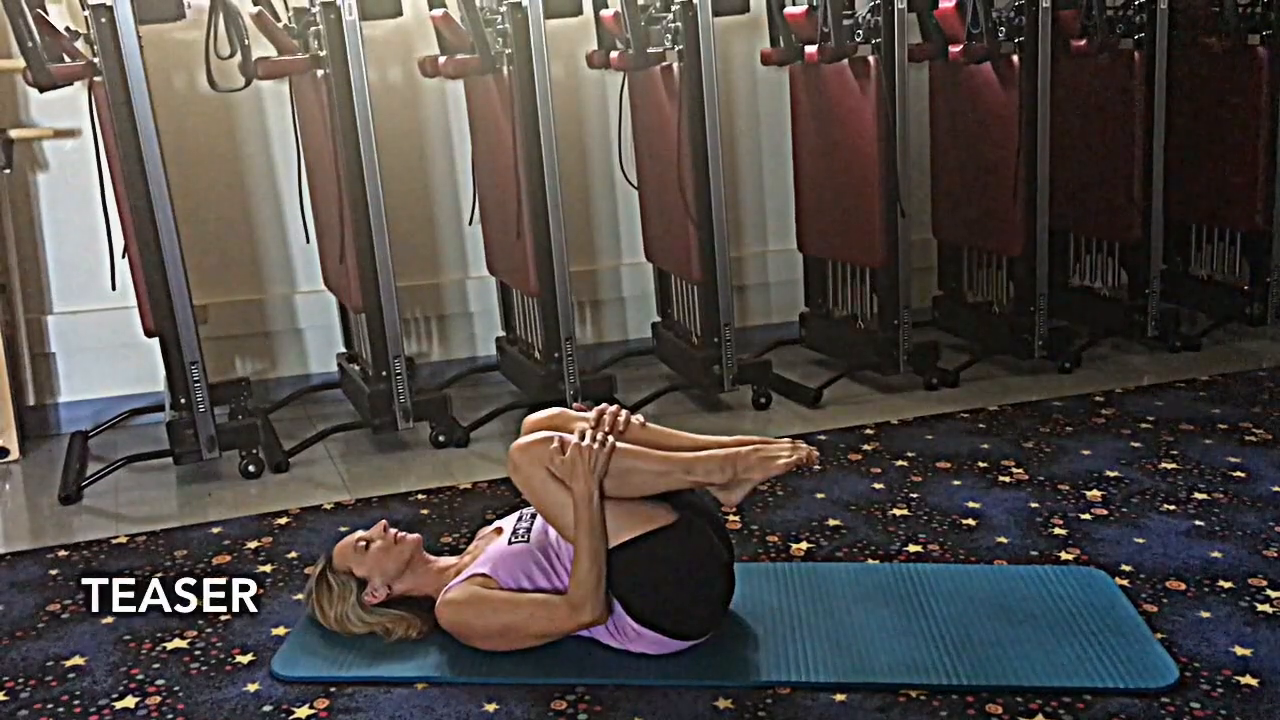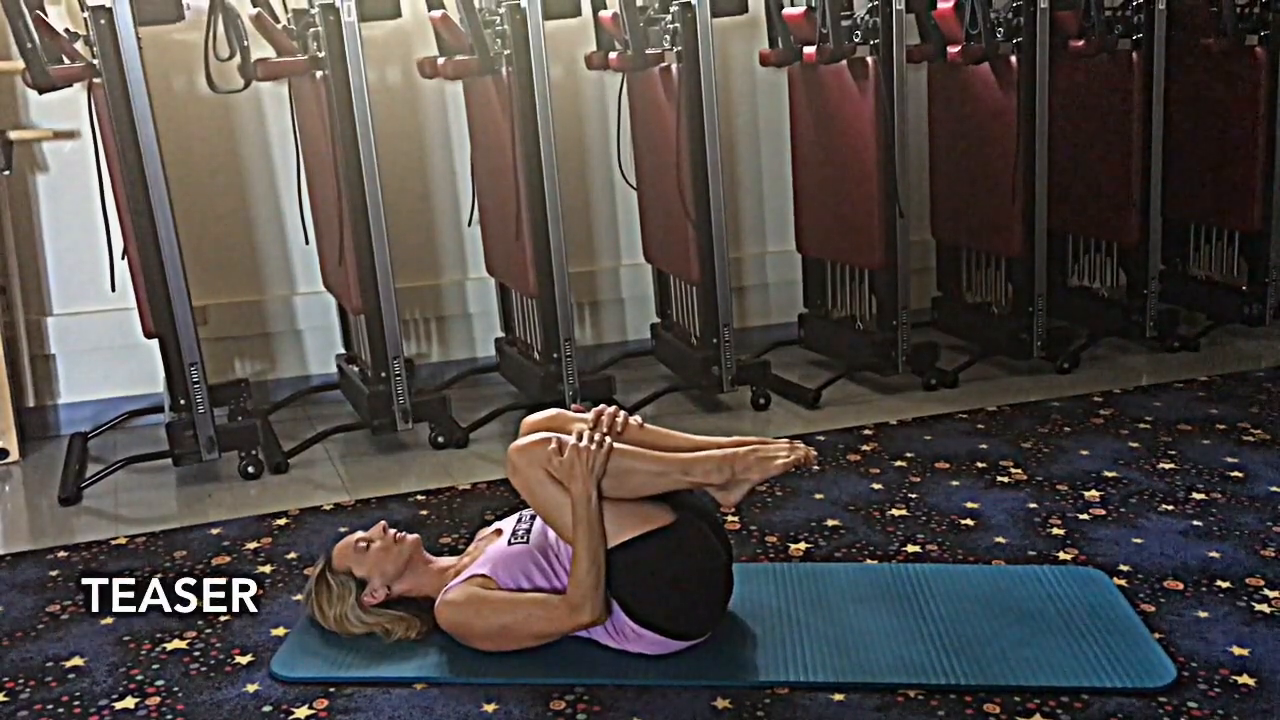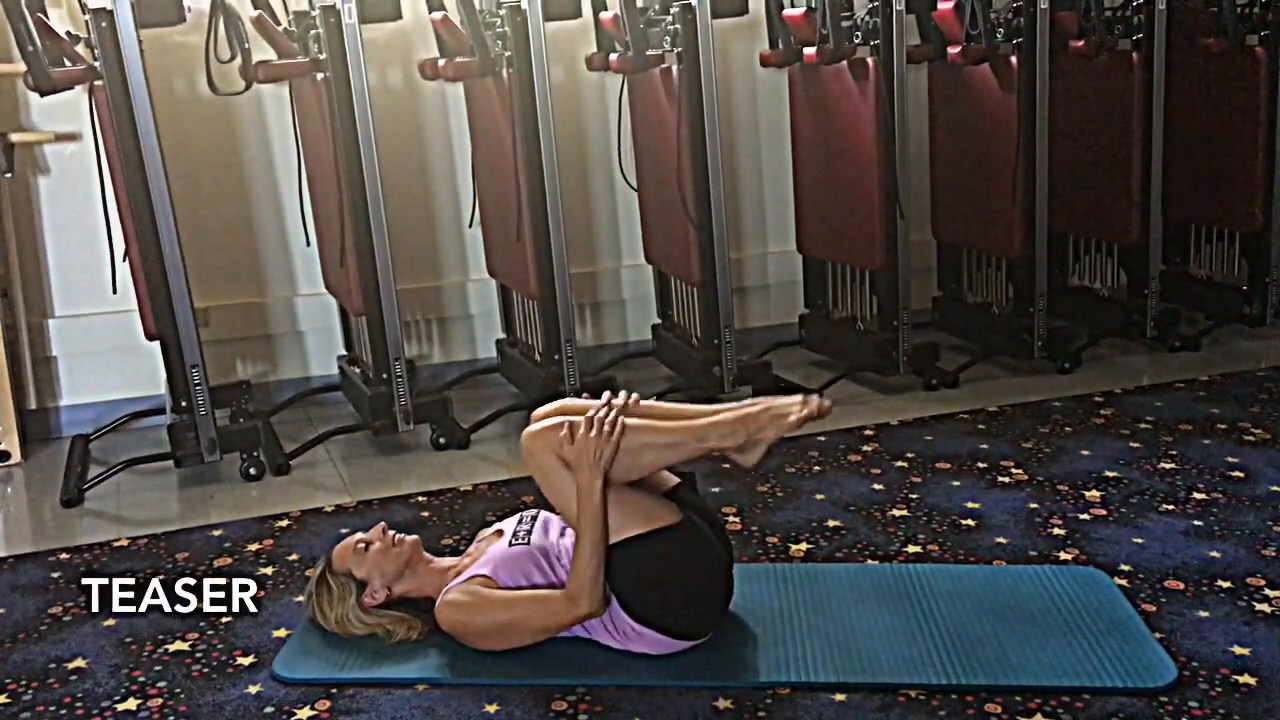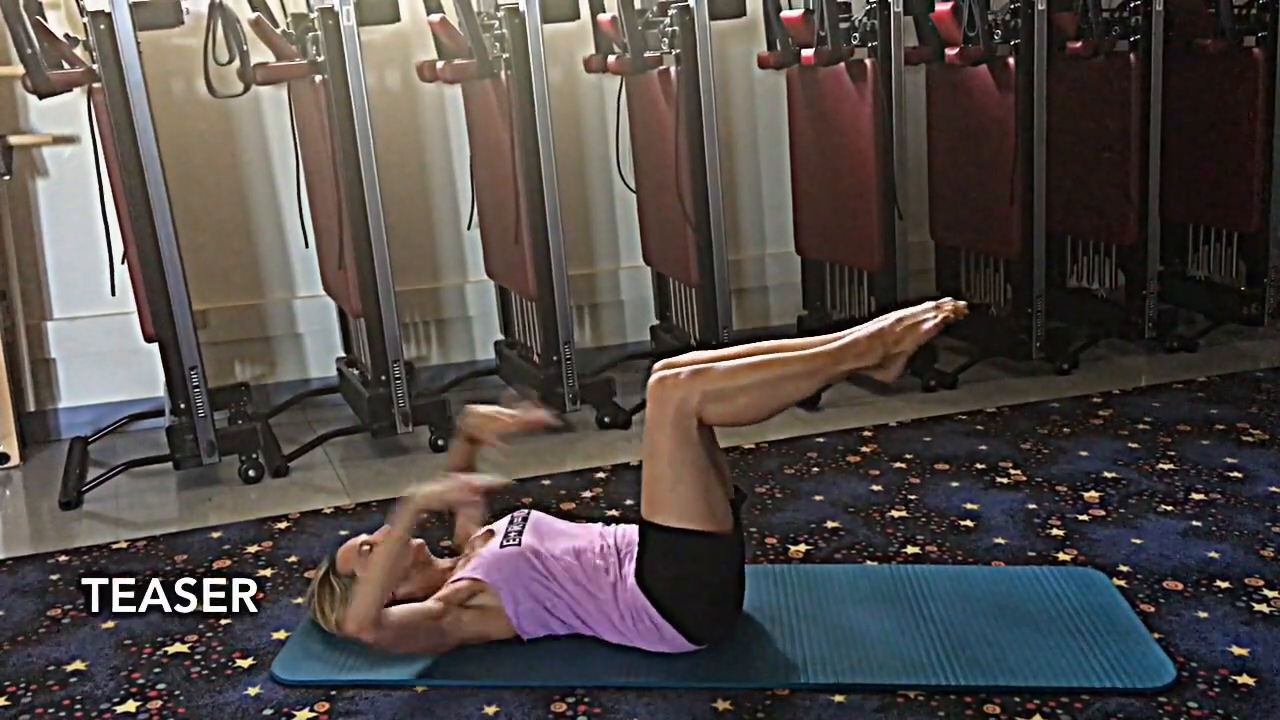
dt=1s
person 1, frame 1
left shoulder: (484, 545)
right shoulder: (456, 609)
left elbow: (594, 523)
right elbow: (585, 610)
left wrist: (604, 435)
right wrist: (585, 489)
left hip: (687, 552)
right hip: (671, 597)
left knee: (546, 425)
right knee: (533, 453)
left ankle: (742, 450)
right ankle: (727, 469)
person 1, frame 2
left shoulder: (484, 546)
right shoulder: (456, 608)
left elbow: (602, 520)
right elbow: (584, 610)
left wrist: (606, 434)
right wrist: (583, 490)
left hip: (688, 549)
right hip: (669, 596)
left knee: (546, 427)
right knee: (532, 453)
left ankle: (734, 454)
right ankle: (724, 469)
person 1, frame 3
left shoulder: (485, 545)
right shoulder: (456, 610)
left elbow: (598, 521)
right elbow: (582, 602)
left wrist: (608, 433)
right wrist: (590, 478)
left hip: (688, 552)
right hip: (674, 596)
left knee: (555, 420)
right knee: (547, 440)
left ankle: (742, 423)
right ankle: (738, 431)
person 1, frame 4
left shoulder: (476, 548)
right shoulder: (448, 609)
left elbow: (459, 479)
right elbow: (365, 624)
left wrist: (472, 427)
right wrist: (412, 505)
left hip: (687, 575)
right hip: (682, 602)
left knee: (677, 378)
right knee: (674, 390)
left ankle: (868, 347)
right ankle: (868, 349)
